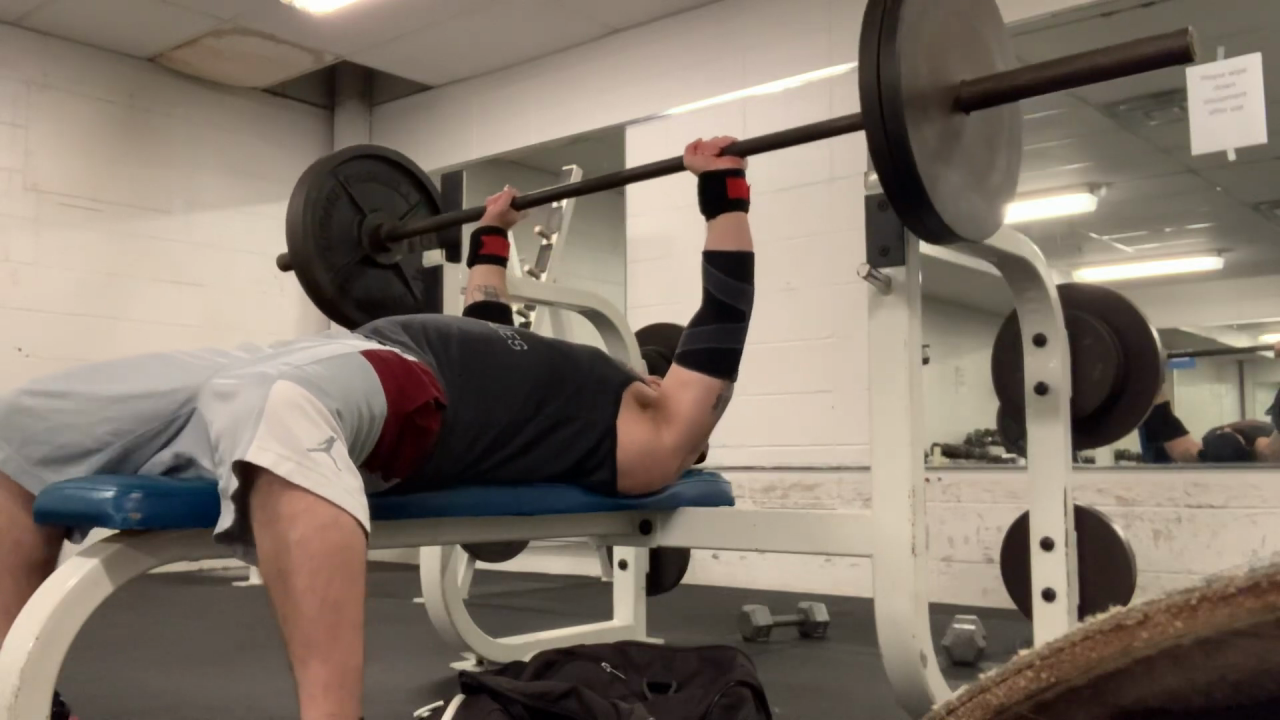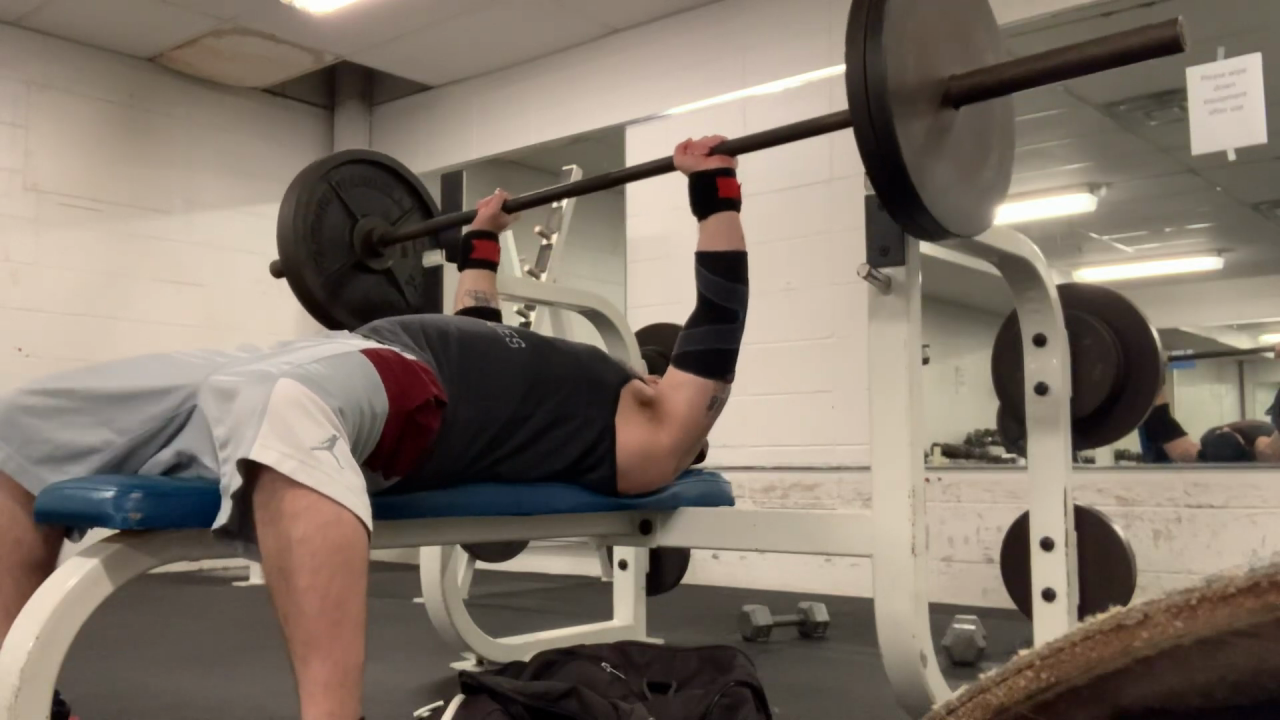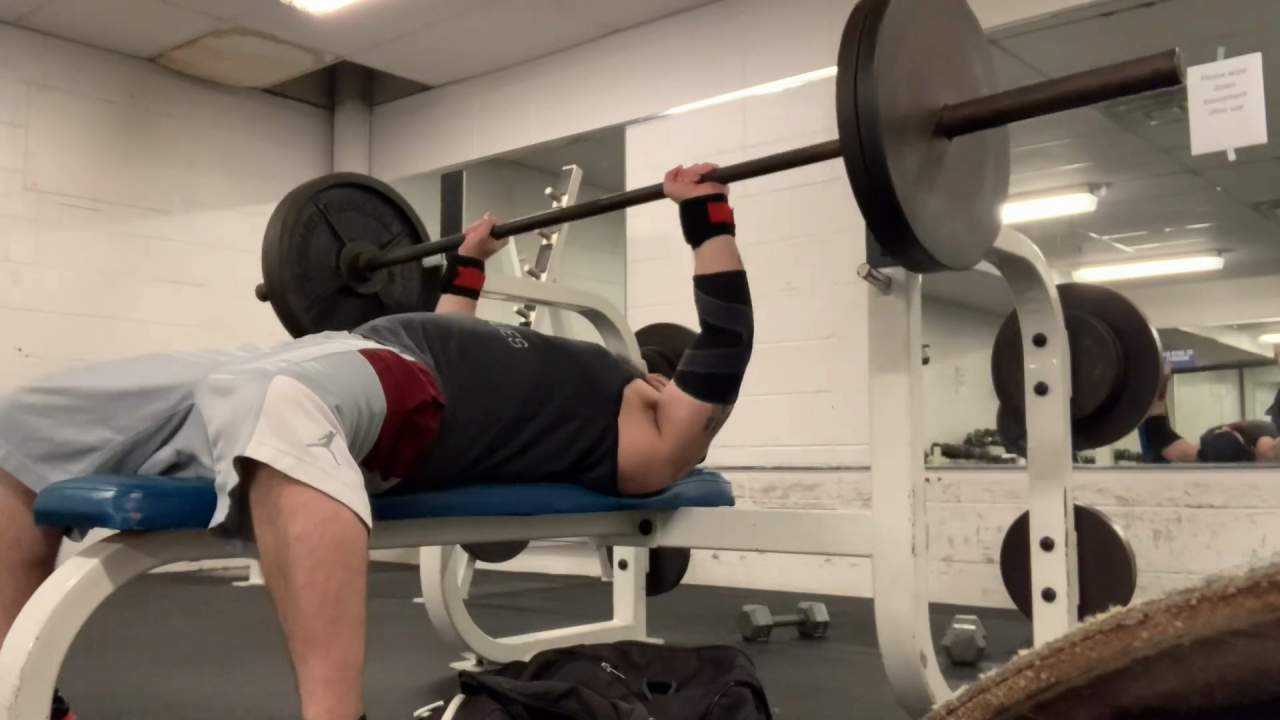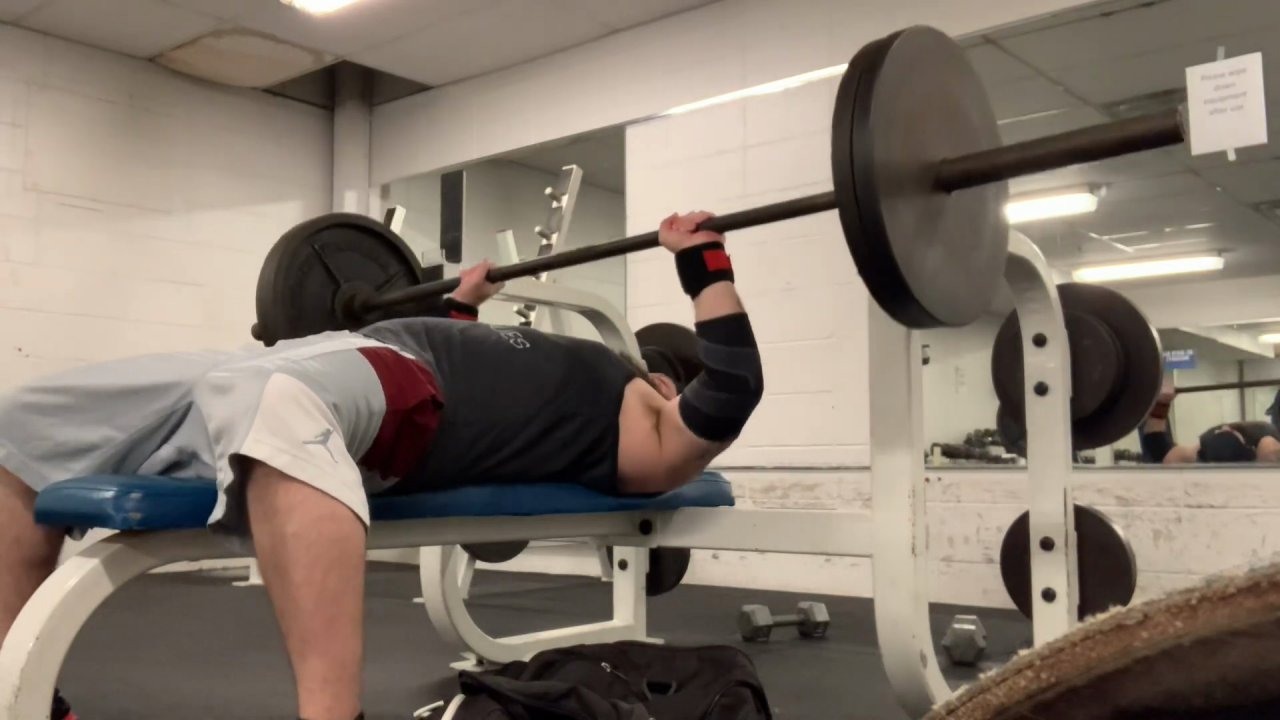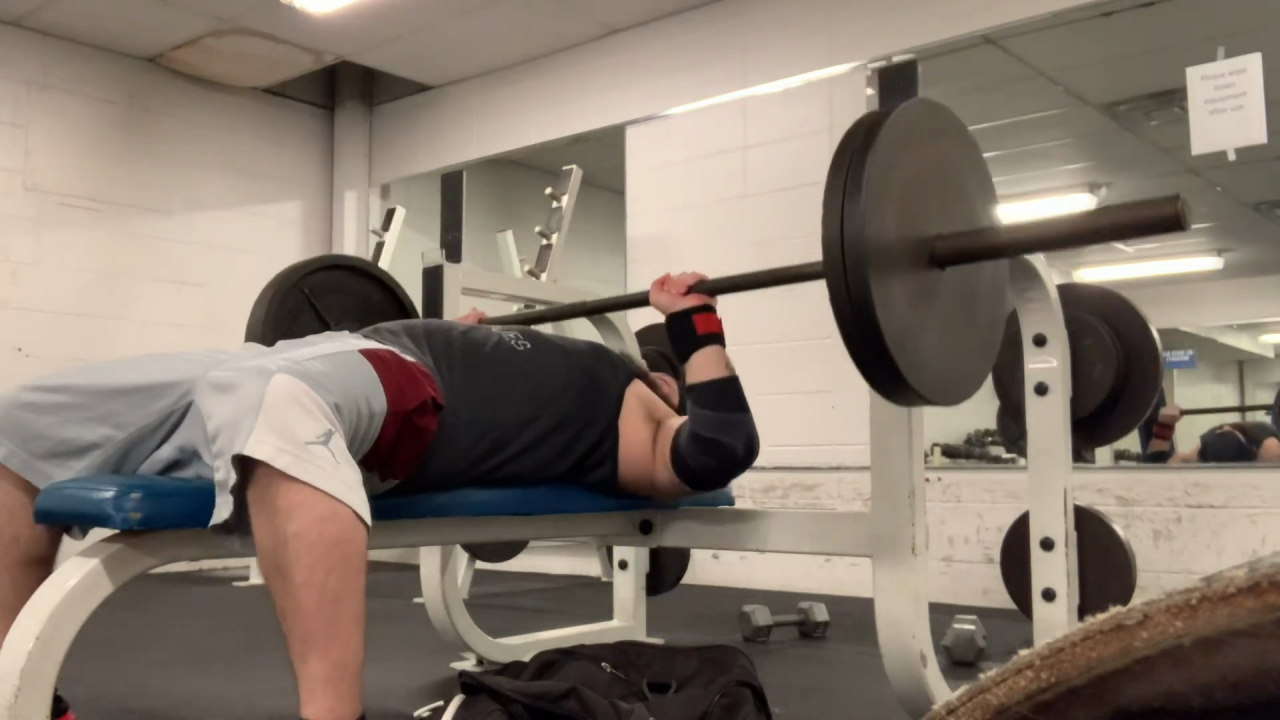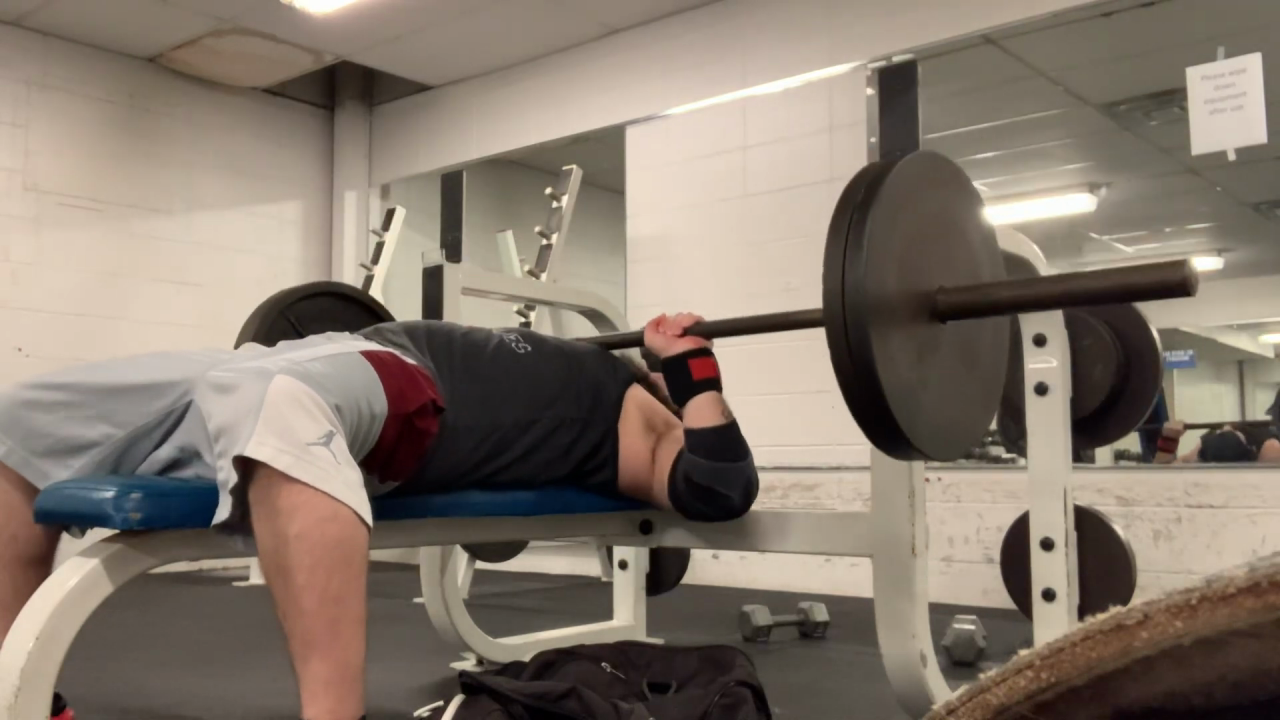
dt=0.4s
person 1, frame 1
left shoulder: (650, 442)
right shoulder: (561, 387)
left elbow: (723, 324)
right elbow: (484, 332)
left wrist: (724, 192)
right wrist: (491, 235)
left knee: (272, 416)
person 1, frame 2
left shoulder: (649, 441)
right shoulder: (576, 391)
left elbow: (718, 326)
right elbow: (476, 331)
left wrist: (715, 191)
right wrist: (481, 239)
left knee: (275, 416)
person 1, frame 3
left shoulder: (648, 444)
right shoulder: (567, 389)
left elbow: (725, 350)
right elbow: (461, 355)
left wrist: (707, 217)
right wrist: (466, 264)
left knee: (273, 414)
person 1, frame 4
left shoulder: (650, 445)
right shoulder: (603, 396)
left elbow: (733, 390)
left wrist: (702, 263)
right wrist: (462, 306)
left knee: (271, 412)
person 1, frame 5
left shoulder: (650, 437)
right shoulder: (588, 384)
left elbow: (722, 448)
left wrist: (695, 323)
right wrist: (456, 337)
left knee: (273, 411)
person 1, frame 6
left shoulder: (651, 435)
right shoulder: (601, 385)
left elbow: (721, 487)
left wrist: (692, 360)
right wrist: (485, 357)
left knee: (271, 410)
